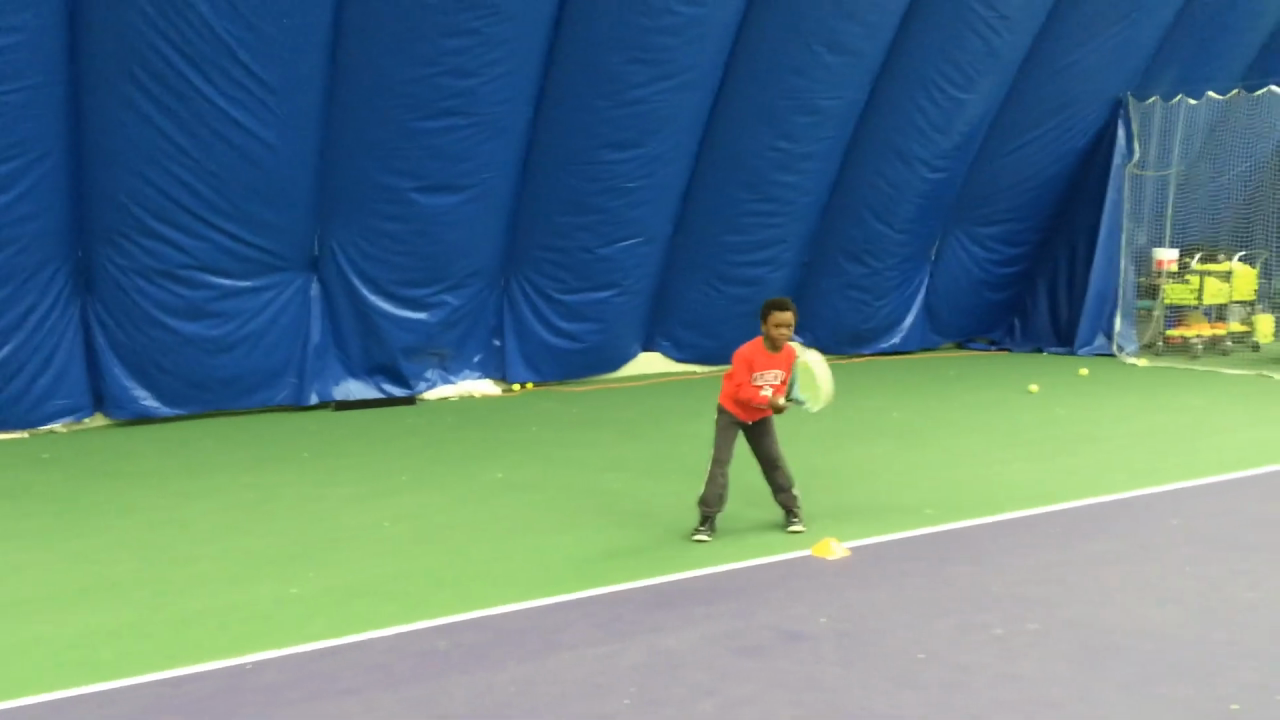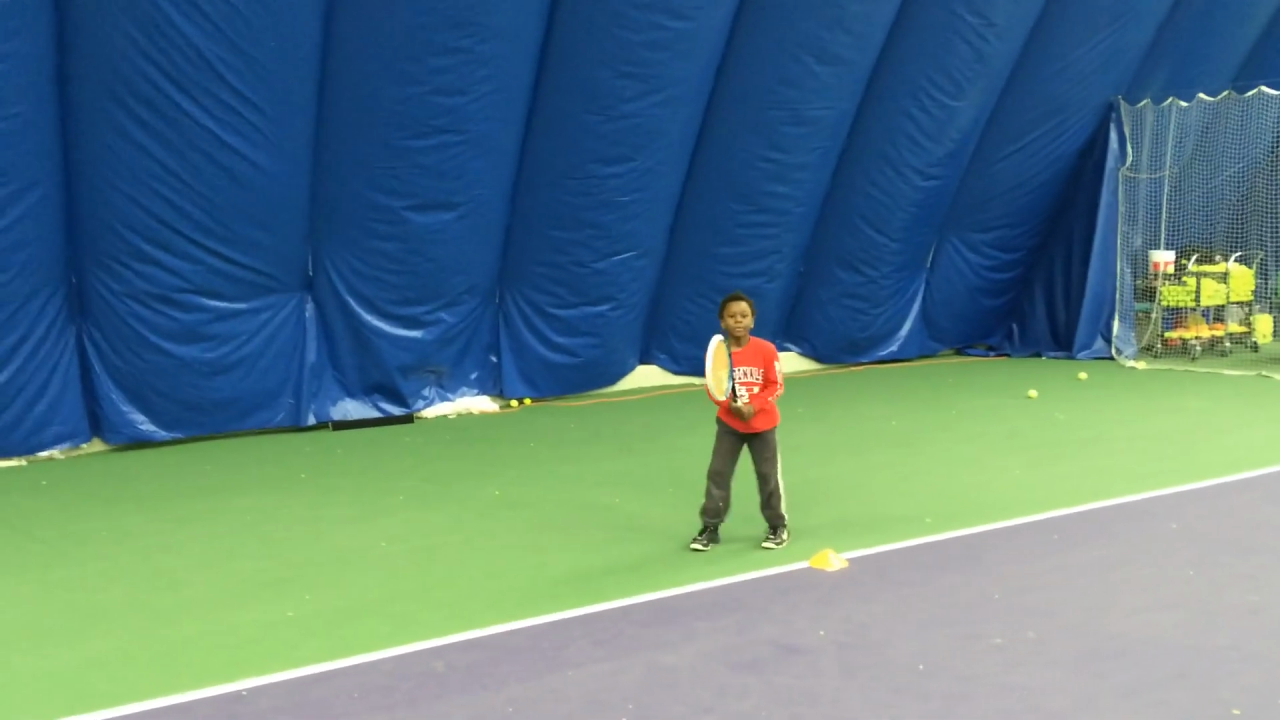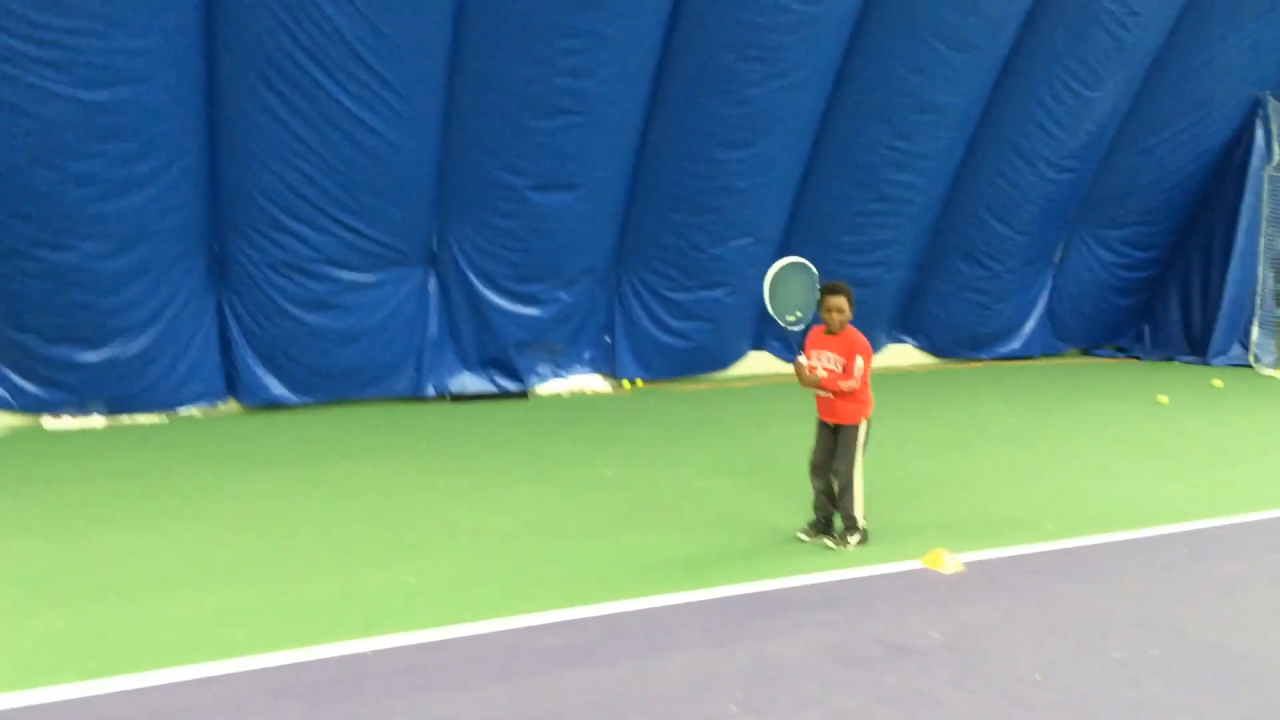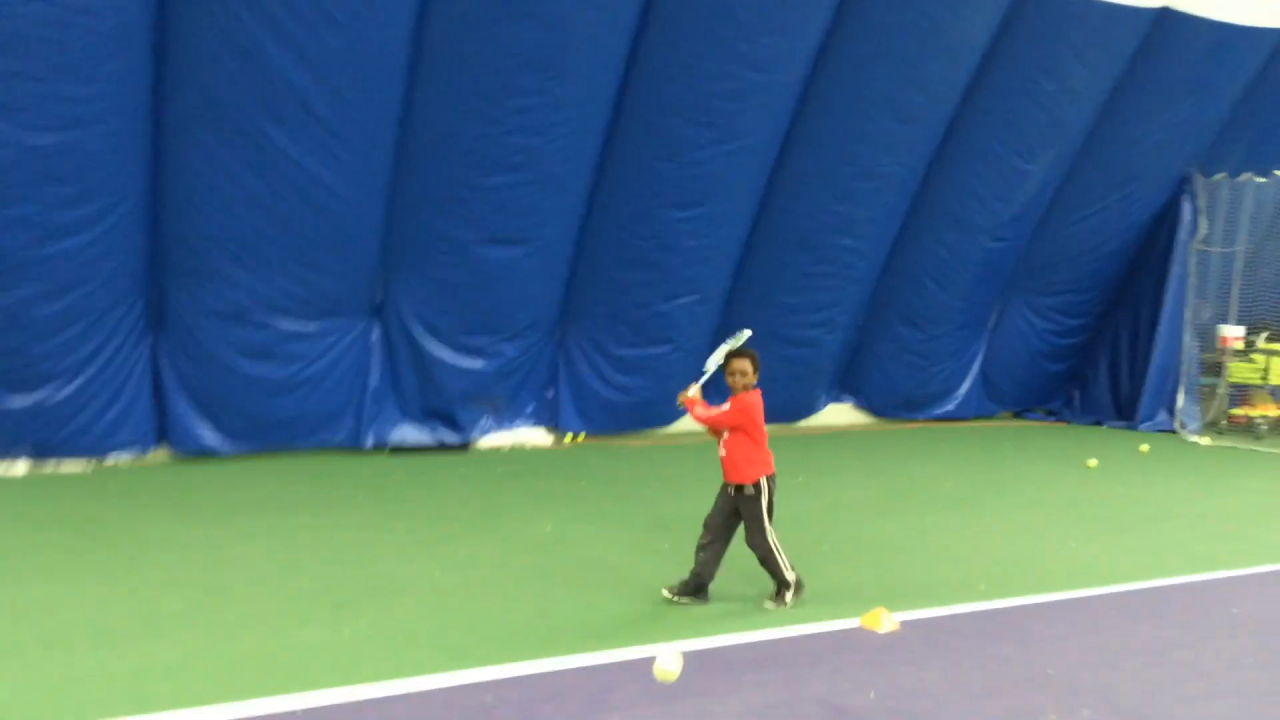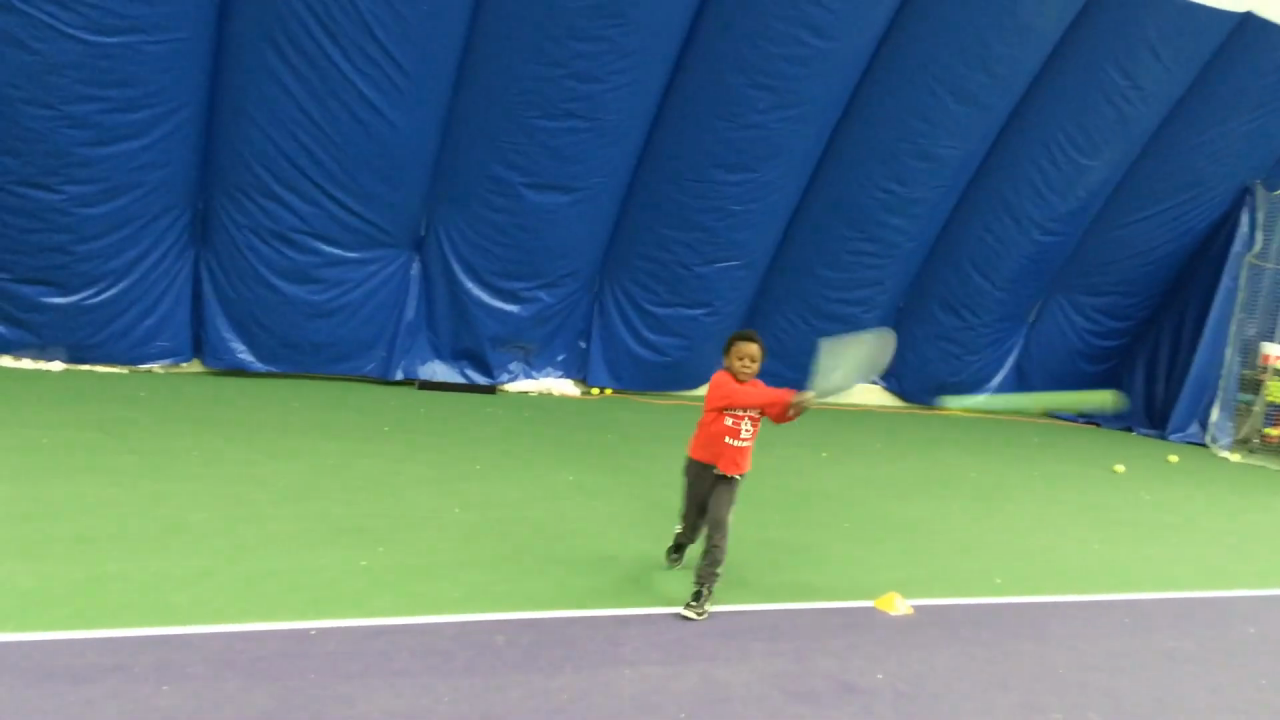
dt=0.7s
person 1, frame 1
left shoulder: (790, 354)
right shoulder: (746, 353)
left elbow: (782, 384)
right elbow: (739, 390)
left wrist: (779, 401)
right wrist: (768, 401)
left hip: (761, 415)
right hip: (731, 411)
left knee: (774, 460)
right knee: (720, 462)
left ankle: (791, 510)
right ankle: (708, 517)
person 1, frame 2
left shoulder: (766, 350)
left elbow: (776, 386)
left wrist: (754, 406)
right wrist: (731, 404)
left hip: (762, 424)
right hip: (728, 424)
left knee: (768, 475)
right knee: (718, 473)
left ankle: (778, 526)
right ankle: (711, 527)
person 1, frame 3
left shoulder: (858, 343)
right shoulder: (814, 334)
left elbow: (853, 382)
right elbow: (804, 366)
left wrist: (819, 381)
right wrist: (802, 371)
left hip: (853, 418)
right hip: (826, 416)
left knee: (846, 472)
right knee: (819, 466)
left ankle: (855, 528)
right ankle: (823, 521)
person 1, frame 4
left shoulder: (747, 403)
right shoulder: (736, 400)
left elbow: (711, 419)
right elbow: (718, 422)
left wrist: (690, 402)
right wrist: (698, 402)
left hip: (755, 482)
right hip: (735, 482)
left knee: (760, 537)
right knee: (714, 529)
left ankle: (789, 584)
right ankle: (696, 585)
person 1, frame 5
left shoulder: (762, 392)
right shoulder: (720, 382)
left elbow: (778, 414)
right elbow: (746, 396)
left wrist: (795, 406)
right wrist: (788, 397)
left hip: (733, 472)
right hip: (701, 465)
left knee: (717, 525)
right knee: (692, 519)
left ankle: (704, 590)
right ankle: (680, 544)
